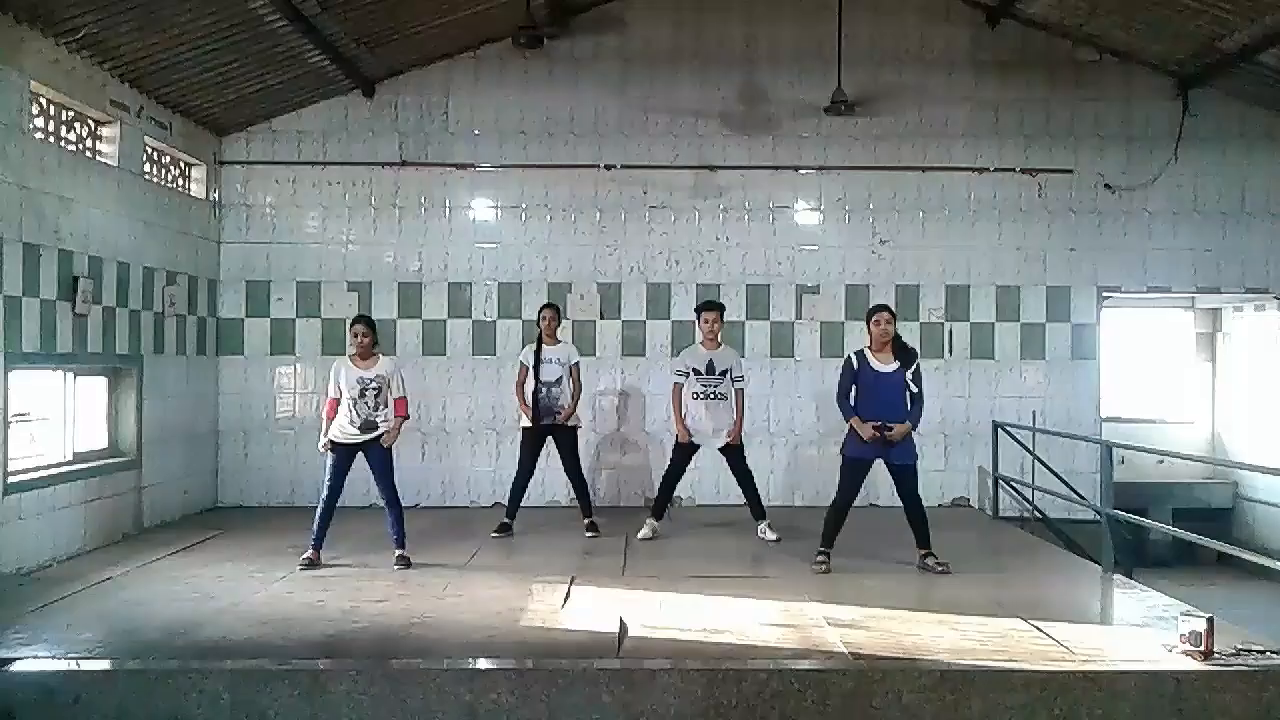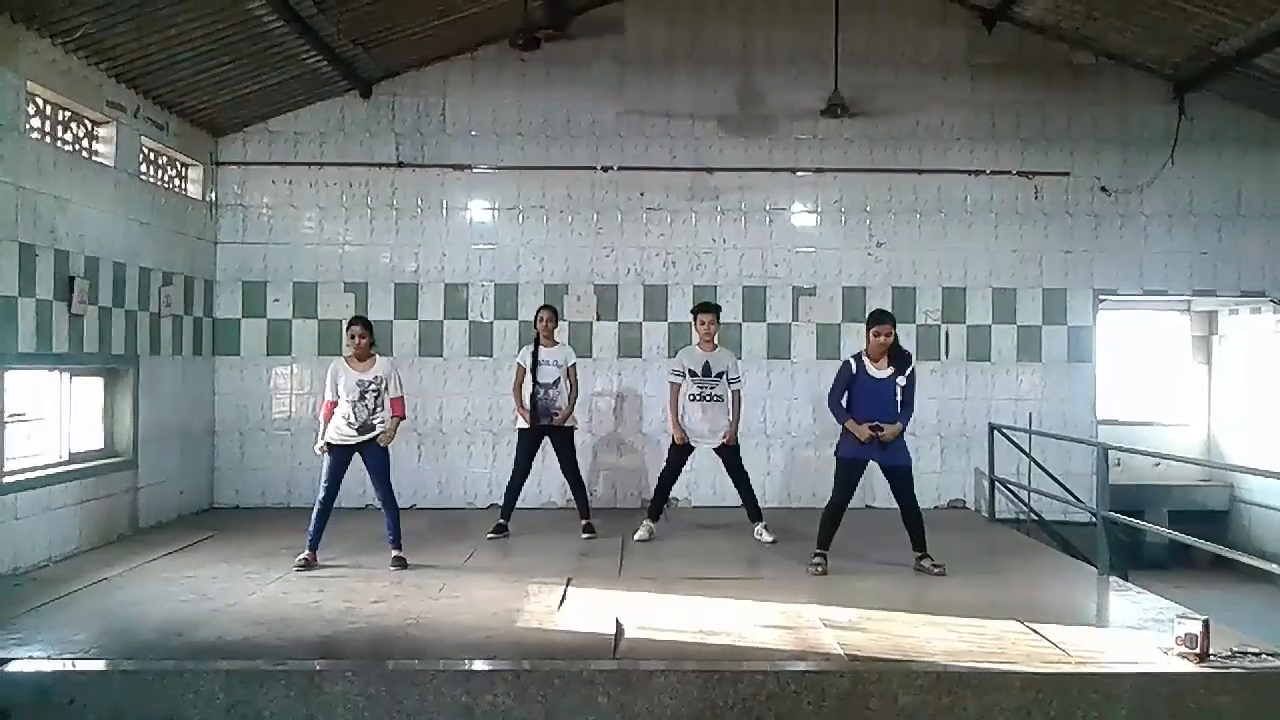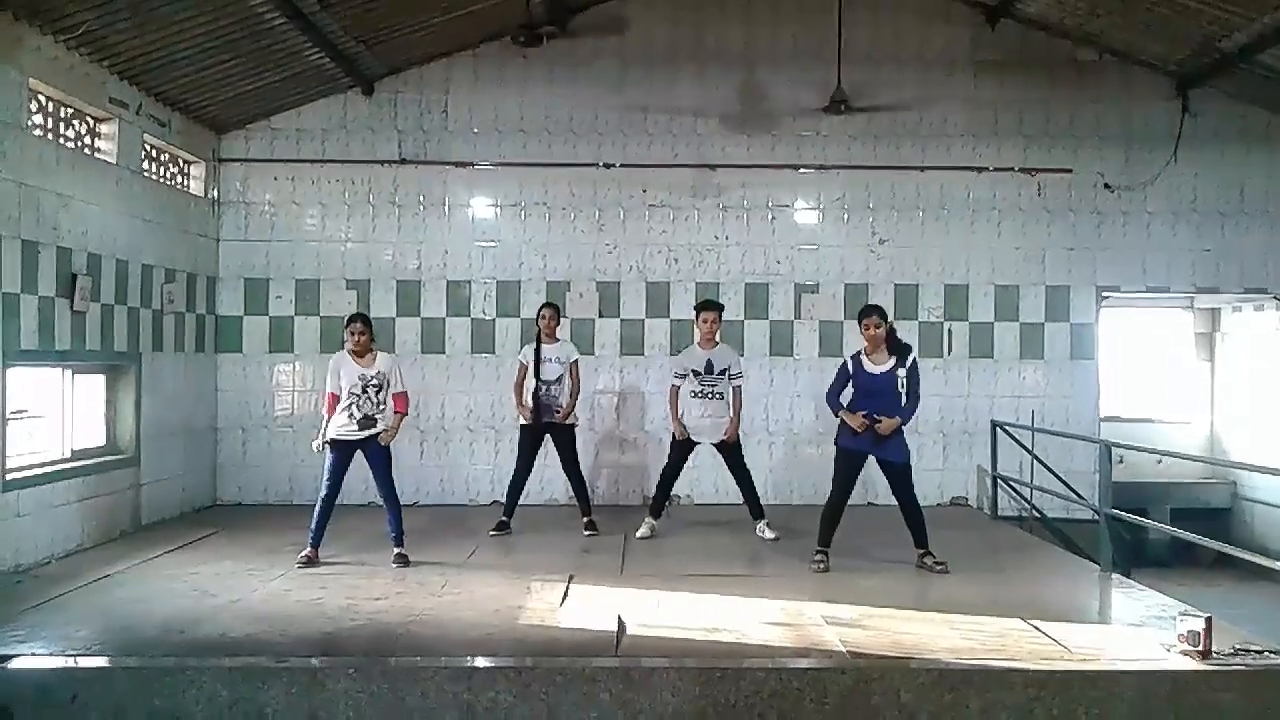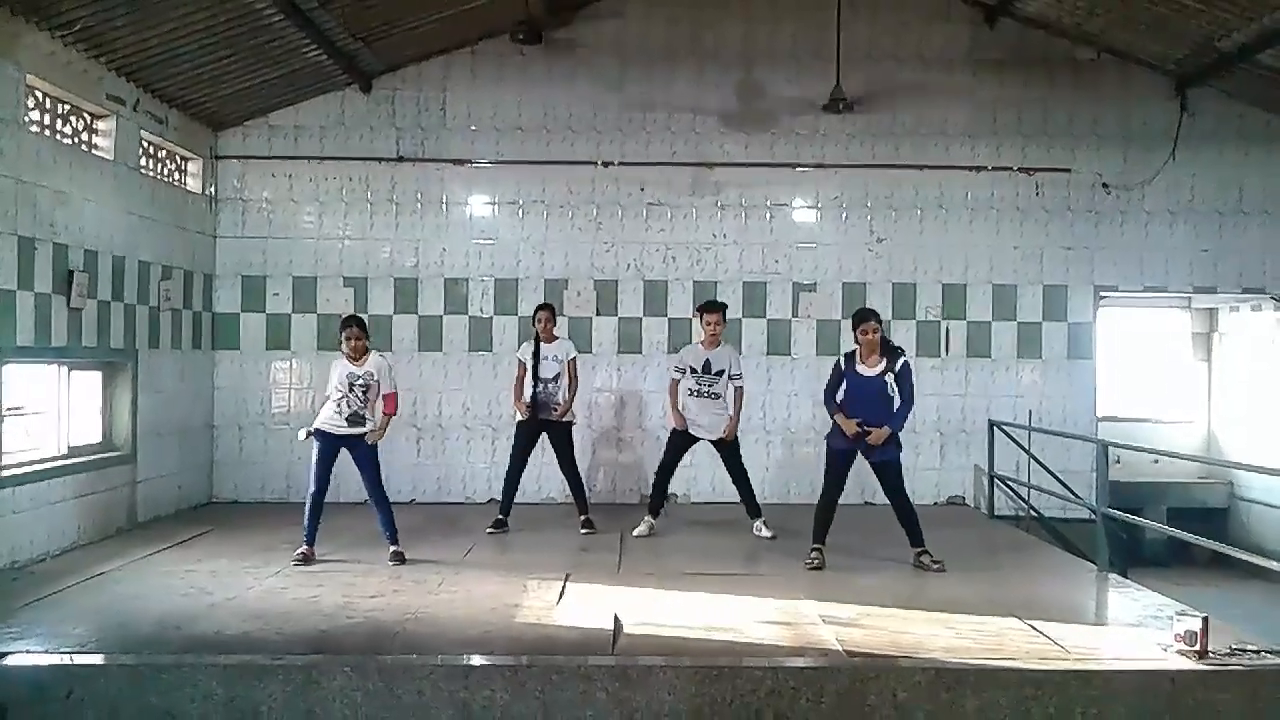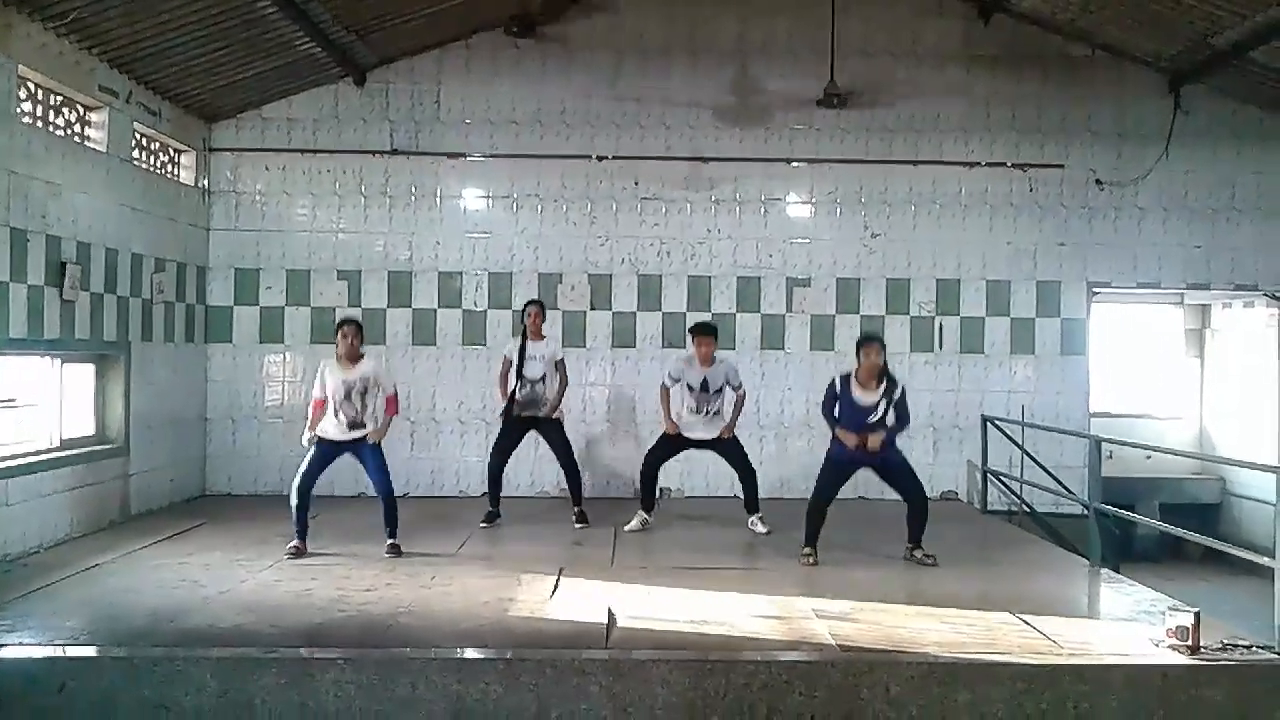
dt=0.7s
person 1, frame 1
left shoulder: (908, 359)
right shoulder: (856, 360)
left elbow: (917, 400)
right elbow: (843, 397)
left wrist: (908, 426)
right wrist: (858, 425)
left hip: (899, 439)
right hip: (862, 438)
left knee: (911, 498)
right knee: (844, 497)
left ankle: (925, 554)
right ankle: (823, 551)
person 1, frame 2
left shoulder: (903, 363)
right shoulder: (854, 364)
left elbow: (908, 403)
right elbow: (834, 400)
left wrist: (898, 427)
right wrist: (853, 427)
left hip: (892, 441)
right hip: (855, 440)
left knee: (908, 500)
right knee: (839, 499)
left ankle: (921, 556)
right ankle: (820, 554)
person 1, frame 3
left shoulder: (905, 356)
right shoulder: (855, 362)
left elbow: (914, 398)
right elbow: (832, 394)
left wrist: (897, 421)
right wrist: (847, 416)
left hip: (891, 437)
right hip: (854, 435)
left knee: (907, 497)
right knee: (839, 494)
left ankle: (923, 553)
right ankle: (821, 551)
person 1, frame 4
left shoulder: (897, 361)
right shoulder: (846, 362)
left elbow: (906, 402)
right elbow: (829, 395)
left wrist: (887, 430)
right wrist: (841, 420)
left hip: (882, 438)
right hip: (844, 437)
left knee: (898, 495)
right knee: (830, 492)
left ankle: (920, 551)
right ankle: (816, 549)
person 1, frame 5
left shoulder: (894, 387)
right shoulder: (840, 383)
left elbow: (903, 420)
right elbow: (827, 409)
left wrist: (882, 436)
right wrist: (842, 434)
left hip: (883, 451)
right hip: (845, 450)
left knee: (917, 495)
right knee: (822, 495)
left ankle: (914, 547)
right ankle: (809, 546)
person 2, frame 1
left shoulder: (388, 365)
right shoulder: (340, 366)
left elbow: (400, 402)
right elbow: (331, 403)
left wrist: (394, 430)
right wrist: (324, 434)
left hip: (376, 438)
right hip: (342, 437)
left knee: (388, 492)
right knee: (329, 494)
left ankle: (400, 549)
right ankle: (314, 550)
person 2, frame 2
left shoulder: (385, 365)
right shoulder: (337, 367)
left elbow: (397, 403)
right elbow: (329, 405)
left wrist: (391, 430)
right wrist: (321, 437)
left hip: (373, 439)
right hip: (339, 438)
left knee: (385, 494)
right knee: (326, 495)
left ankle: (397, 550)
right ankle: (310, 551)
person 2, frame 3
left shoulder: (386, 361)
right shoulder: (339, 360)
left elbow: (400, 399)
right elbow: (331, 399)
left wrist: (393, 428)
right wrist: (322, 432)
left hip: (375, 436)
right hip: (341, 435)
left knee: (387, 491)
right knee: (328, 491)
left ankle: (398, 547)
right ankle: (312, 548)
person 2, frame 4
left shoulder: (378, 362)
right shoulder: (337, 364)
left elbow: (390, 399)
right elbow: (331, 399)
left wrist: (380, 429)
right wrist: (314, 426)
left hip: (362, 434)
right hip: (328, 431)
left knee: (375, 490)
right knee: (317, 489)
left ankle: (394, 545)
right ankle: (308, 546)
person 2, frame 5
left shoulder: (373, 367)
right shoulder: (326, 367)
left elbow: (391, 400)
right elbow: (318, 402)
left wrist: (382, 429)
right wrist: (309, 429)
left hip: (364, 438)
right hip: (329, 437)
left knee: (384, 487)
right knee: (301, 485)
left ankle: (391, 539)
right ankle: (300, 539)
person 3, frame 1
left shoulder: (732, 356)
right shoulder: (687, 355)
left elbow: (739, 392)
right elbow: (677, 391)
left wrist: (738, 426)
right wrist: (679, 425)
left hip: (725, 430)
right hip: (692, 429)
left knee: (743, 475)
right knee: (673, 473)
left ankle: (762, 523)
right ankle: (653, 521)
person 3, frame 2
left shoulder: (728, 358)
right shoulder: (684, 356)
left elbow: (735, 394)
right elbow: (674, 391)
left wrist: (734, 427)
right wrist: (675, 426)
left hip: (721, 431)
right hip: (688, 429)
left knee: (740, 476)
right knee: (668, 475)
left ankle: (759, 525)
right ankle: (649, 522)
person 3, frame 3
left shoulder: (730, 355)
right shoulder: (686, 355)
left elbow: (737, 390)
right elbow: (675, 389)
left wrist: (735, 422)
right wrist: (675, 422)
left hip: (722, 427)
right hip: (689, 427)
left knee: (741, 473)
right knee: (670, 472)
left ankle: (760, 522)
right ankle: (651, 519)
person 3, frame 4
left shoulder: (730, 354)
right shoulder: (687, 352)
left elbow: (738, 388)
right elbow: (674, 383)
left wrist: (734, 421)
right wrist: (675, 412)
left hip: (720, 426)
right hip: (687, 423)
left knee: (738, 472)
right knee: (665, 467)
left ankle: (757, 520)
right ankle: (650, 518)
person 3, frame 5
left shoulder: (727, 368)
right shoulder: (683, 364)
left elbow: (740, 394)
right elbow: (665, 387)
left wrist: (732, 424)
right wrist: (667, 419)
left hip: (717, 431)
right hip: (683, 429)
left knee: (745, 468)
right knee: (650, 462)
left ankle: (754, 516)
right ankle: (645, 513)
person 4, frame 1
left shoulder: (569, 350)
right shoulder: (529, 351)
left elbow: (577, 384)
right elbow: (520, 383)
left wrist: (572, 408)
right wrist: (523, 407)
left hip: (563, 420)
right hip: (534, 420)
left knee: (574, 470)
right knee: (524, 471)
left ankle: (588, 519)
right ankle: (508, 520)
person 4, frame 2
left shoulder: (566, 351)
right shoulder: (527, 352)
left elbow: (574, 385)
right elbow: (517, 384)
left wrist: (569, 410)
right wrist: (520, 409)
left hip: (560, 420)
right hip: (530, 421)
left knee: (571, 471)
right knee: (519, 472)
left ankle: (586, 520)
right ankle: (503, 522)
person 4, frame 3
left shoulder: (568, 348)
right shoulder: (529, 350)
left elbow: (575, 382)
right elbow: (519, 382)
left wrist: (570, 407)
right wrist: (520, 406)
left hip: (561, 418)
right hip: (532, 418)
left knee: (572, 468)
right knee: (521, 469)
left ankle: (587, 517)
right ankle: (505, 519)
person 4, frame 4
left shoulder: (566, 346)
right shoulder: (527, 348)
left elbow: (573, 379)
right elbow: (519, 379)
left wrist: (568, 404)
right wrist: (517, 402)
left hip: (558, 415)
right hip: (530, 414)
left knee: (569, 466)
right knee: (515, 465)
left ankle: (584, 516)
right ankle: (502, 517)
person 4, frame 5
left shoulder: (553, 345)
right shoulder: (515, 346)
left elbow: (563, 377)
right elbow: (503, 375)
left wrist: (556, 401)
right wrist: (506, 400)
left hip: (547, 413)
right hip: (518, 413)
left knee: (567, 460)
right knee: (496, 460)
left ankle: (577, 508)
right ankle: (493, 509)
